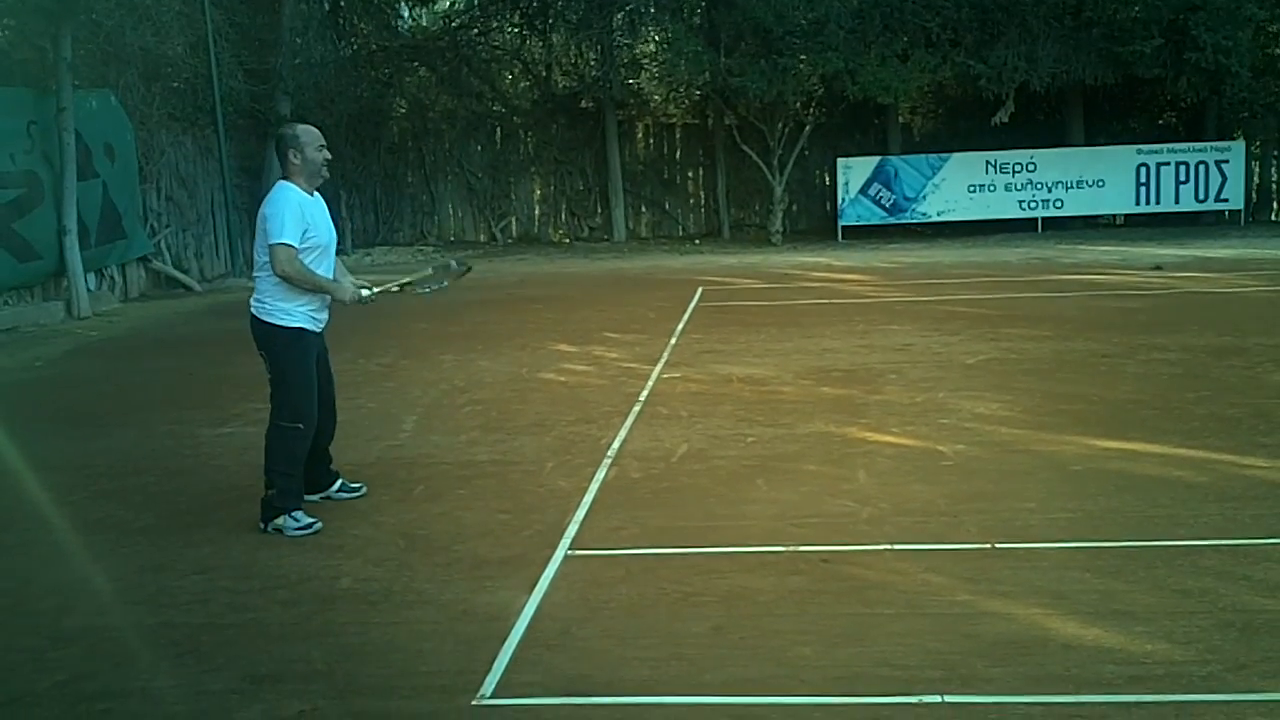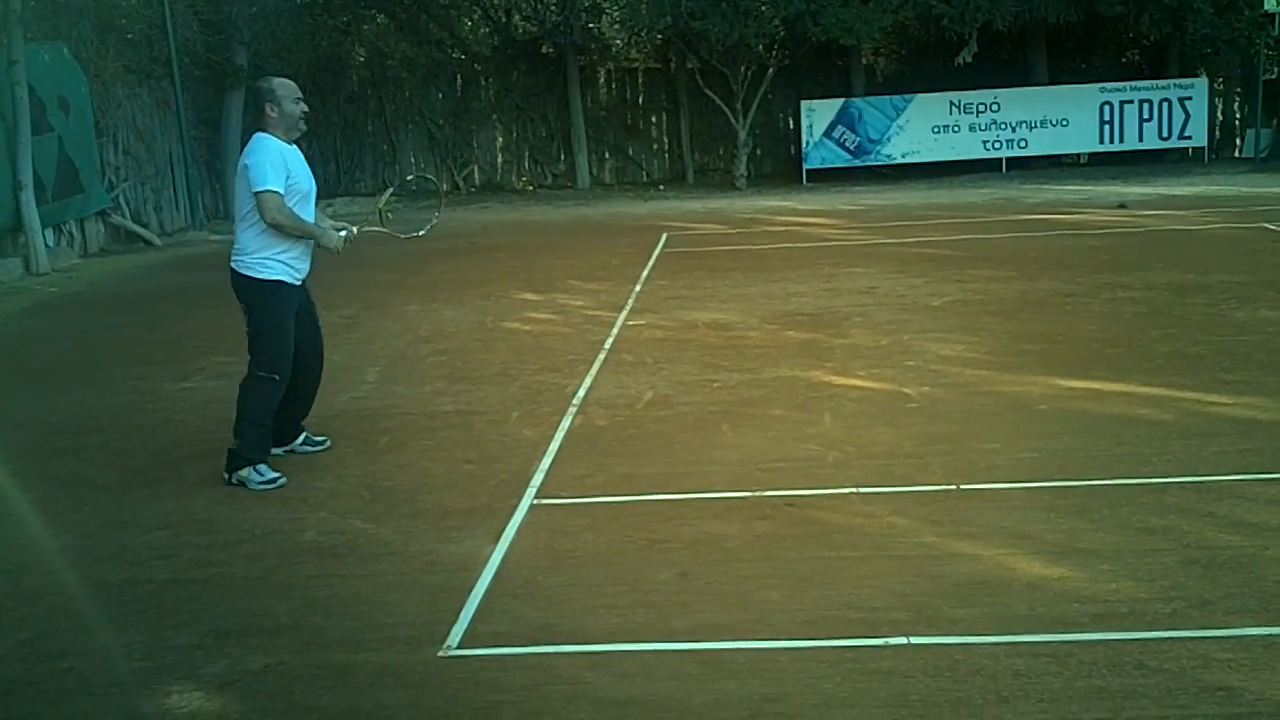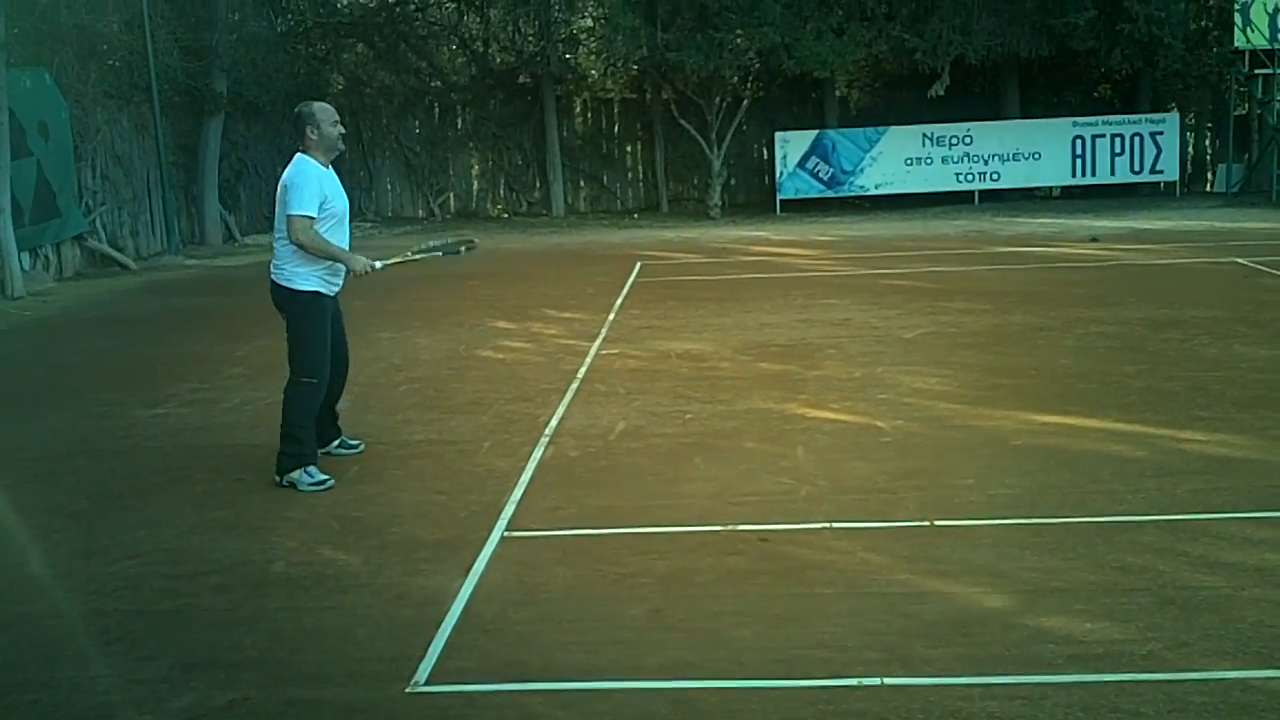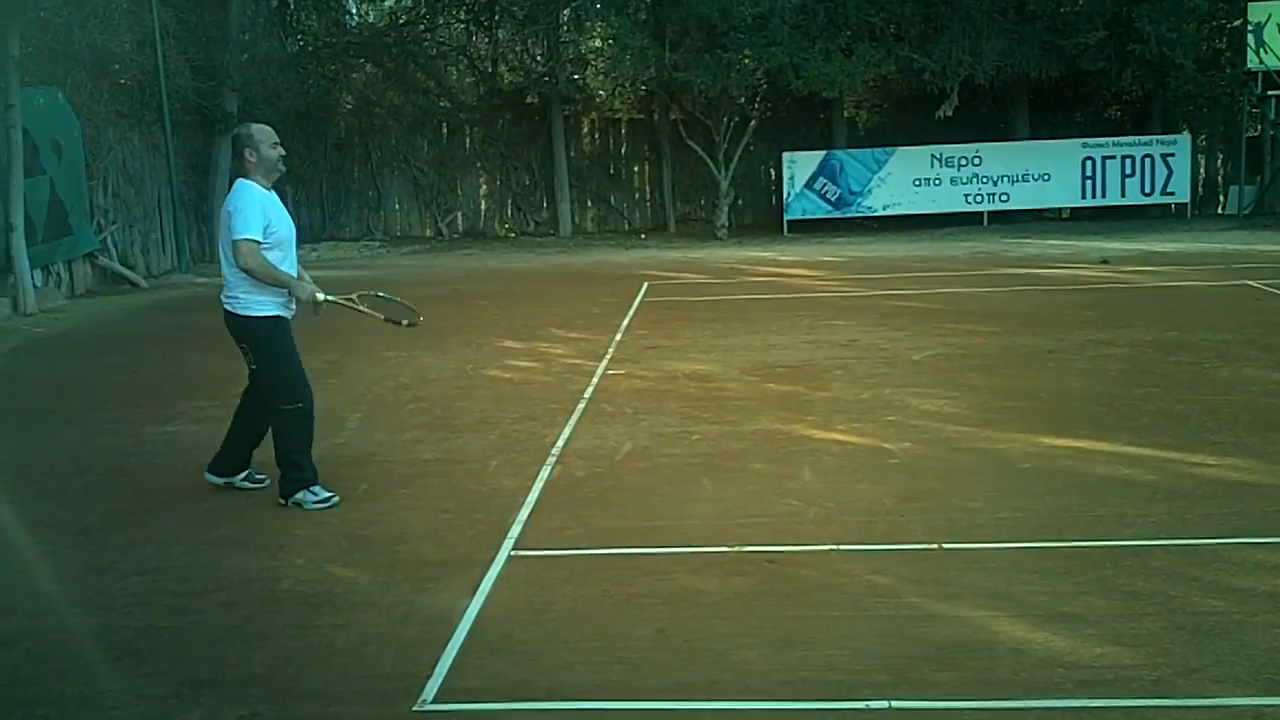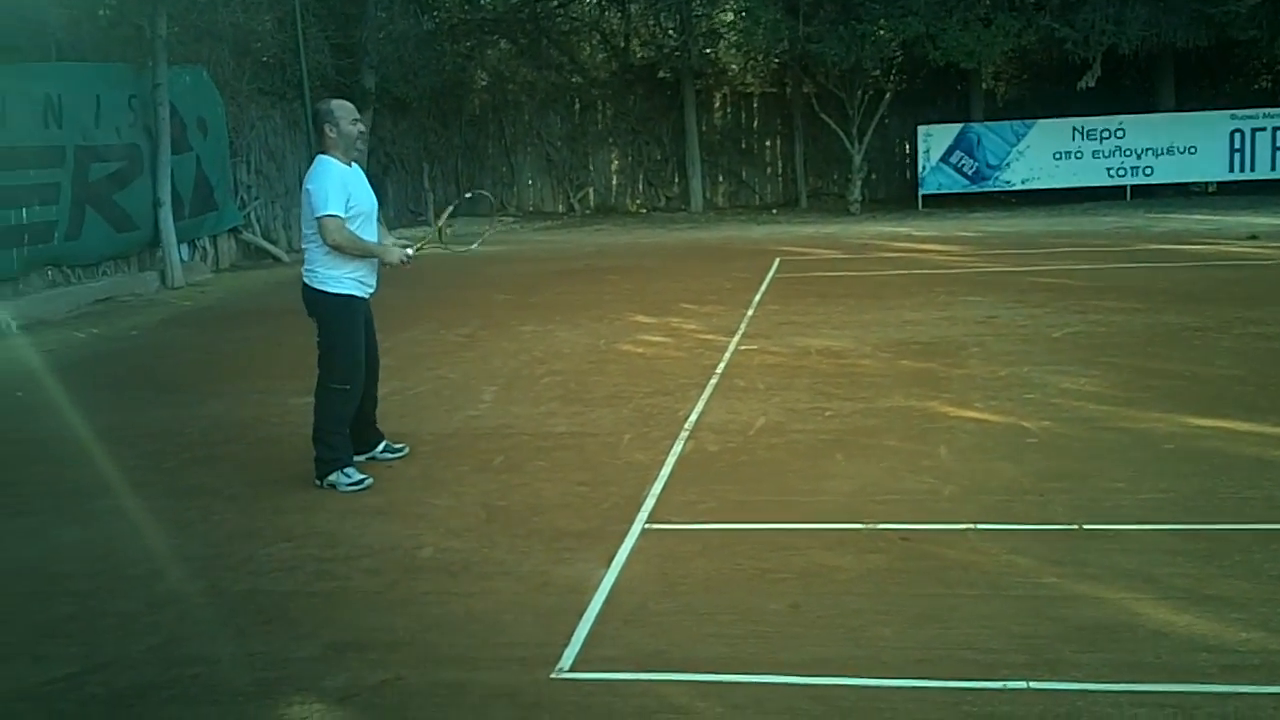
dt=1s
person 1, frame 1
left shoulder: (314, 200)
right shoulder: (286, 201)
right elbow: (285, 265)
left wrist: (348, 280)
right wrist: (334, 289)
left hip: (306, 325)
right hip: (282, 326)
left knee: (322, 409)
right knee: (295, 416)
left ankle: (318, 480)
right ankle: (279, 509)
person 1, frame 2
left shoulder: (290, 151)
right shoulder: (265, 151)
right elbow: (274, 213)
left wrist: (329, 224)
right wrist: (320, 235)
left hip: (288, 278)
right hip: (263, 278)
left knee: (308, 358)
right knee: (270, 368)
left ankle: (284, 434)
right ankle: (245, 461)
person 1, frame 3
left shoulder: (324, 170)
right shoulder: (304, 174)
right elbow: (301, 234)
left wrist: (342, 262)
right wrist: (348, 258)
left hip: (321, 288)
right hip: (301, 290)
left knee: (335, 366)
right knee: (310, 375)
left ankle: (324, 435)
right ankle: (294, 464)
person 1, frame 4
left shoulder: (267, 196)
right shoulder: (247, 198)
right elbow: (247, 259)
left wrist: (305, 281)
right wrist: (294, 285)
left hip: (266, 314)
right hip: (257, 316)
left knee: (265, 394)
right knee: (294, 399)
left ankle: (228, 466)
right ankle: (298, 485)
person 1, frame 5
left shoulder: (353, 171)
right shoulder: (326, 174)
left elbow: (367, 221)
right elbow: (334, 235)
left wrist: (391, 243)
right wrist: (382, 252)
left hip: (354, 292)
right hip: (333, 293)
left knee: (365, 372)
right knee: (341, 378)
left ankle: (366, 441)
right ankle: (332, 466)
